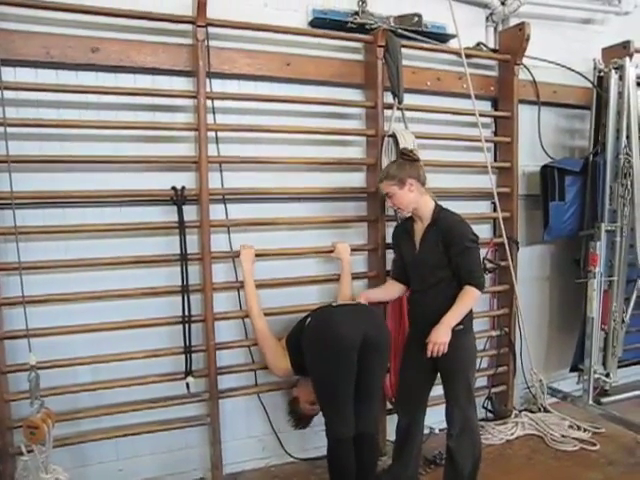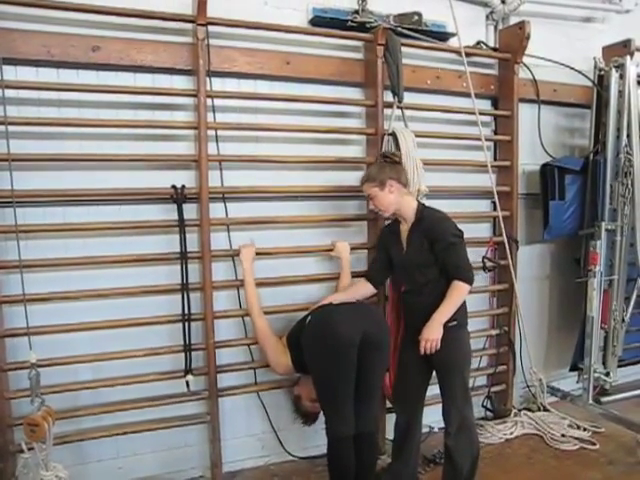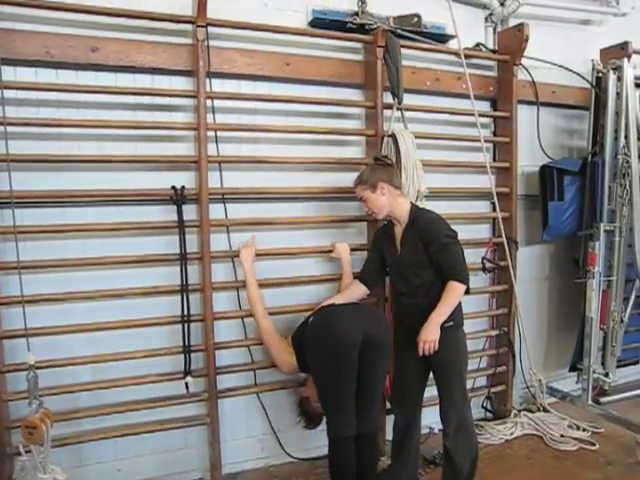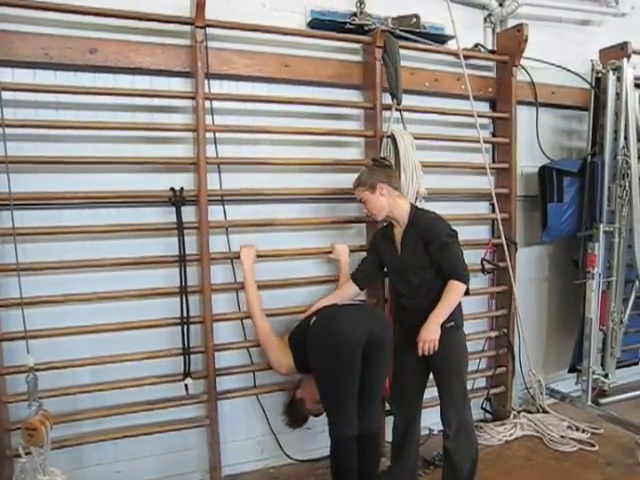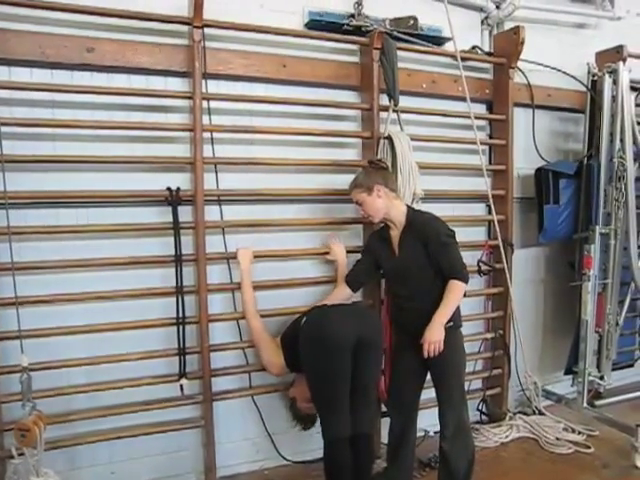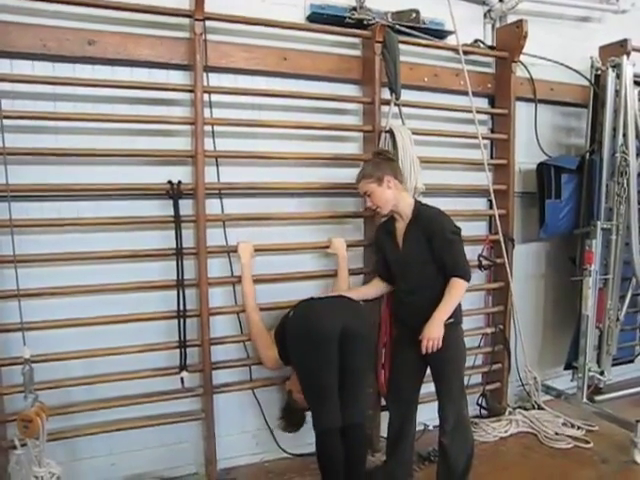
dt=0.4s
person 1, frame 1
left shoulder: (453, 226)
right shoulder: (402, 231)
left elbow: (474, 284)
left wrist: (445, 326)
right wrist: (370, 295)
left hip: (454, 333)
right hip: (418, 331)
left knee: (459, 412)
right knee: (407, 405)
person 1, frame 2
left shoulder: (436, 224)
right shoulder: (389, 234)
left elbow: (463, 279)
right elbow: (373, 281)
left wrist: (436, 323)
right wrist: (335, 298)
left hip: (447, 330)
right hip: (412, 330)
left knee: (456, 410)
right knee: (405, 404)
person 1, frame 3
left shoulder: (430, 225)
right shoulder: (383, 236)
left elbow: (459, 279)
right elbow: (366, 281)
left wrist: (434, 324)
right wrist: (330, 303)
left hip: (444, 331)
right hip: (406, 332)
left knee: (454, 411)
right knee: (404, 406)
person 1, frame 4
left shoulder: (431, 225)
right shoulder: (382, 238)
left elbow: (459, 278)
right elbow: (360, 280)
left wrist: (434, 323)
right wrist: (323, 304)
left hip: (444, 331)
right hip: (406, 333)
left knee: (454, 412)
right knee: (403, 407)
person 1, frame 5
left shoulder: (428, 226)
right shoulder: (377, 241)
left elbow: (459, 277)
right elbow: (352, 282)
left wrist: (438, 324)
left hip: (442, 332)
right hip: (405, 335)
left knee: (452, 413)
right knee: (400, 408)
person 1, frame 6
left shoulder: (434, 221)
right shoulder: (383, 233)
left elbow: (460, 276)
left wrist: (437, 321)
right wrist: (345, 296)
left hip: (442, 328)
right hip: (405, 329)
left knee: (451, 408)
right knee: (399, 402)
person 2, frame 1
left shoulder: (283, 364)
left elbow: (256, 315)
right elbow: (345, 301)
left wrist: (247, 267)
right wrist: (345, 259)
left hip: (330, 334)
right hip: (373, 321)
left knee: (340, 431)
right knee: (366, 427)
person 2, frame 2
left shoulder: (285, 361)
left elbow: (257, 314)
right elbow: (343, 298)
left wrist: (247, 266)
right wrist: (344, 258)
left hip: (330, 331)
right hip: (372, 319)
left knee: (340, 429)
right knee: (366, 426)
person 2, frame 3
left shoulder: (290, 360)
left elbow: (261, 315)
right elbow: (347, 297)
left wrist: (248, 266)
right wrist: (345, 259)
left hip: (332, 331)
right hip: (375, 321)
left knee: (342, 431)
right knee: (367, 427)
person 2, frame 4
left shoulder: (286, 360)
left elbow: (257, 314)
left wrist: (248, 267)
right wrist: (343, 261)
left hip: (335, 332)
right hip: (376, 321)
left knee: (344, 431)
right knee: (369, 427)
person 2, frame 5
left shoulder: (278, 361)
left elbow: (252, 315)
left wrist: (245, 268)
right wrist: (341, 260)
left hip: (325, 332)
right hip: (367, 321)
left knee: (337, 432)
right knee: (362, 429)
person 2, frame 6
left shoulder: (273, 356)
left elbow: (252, 311)
right elbow: (341, 294)
left wrist: (246, 262)
right wrist: (342, 255)
left hip: (311, 324)
right hip: (354, 313)
left knee: (328, 425)
right knee: (354, 419)
